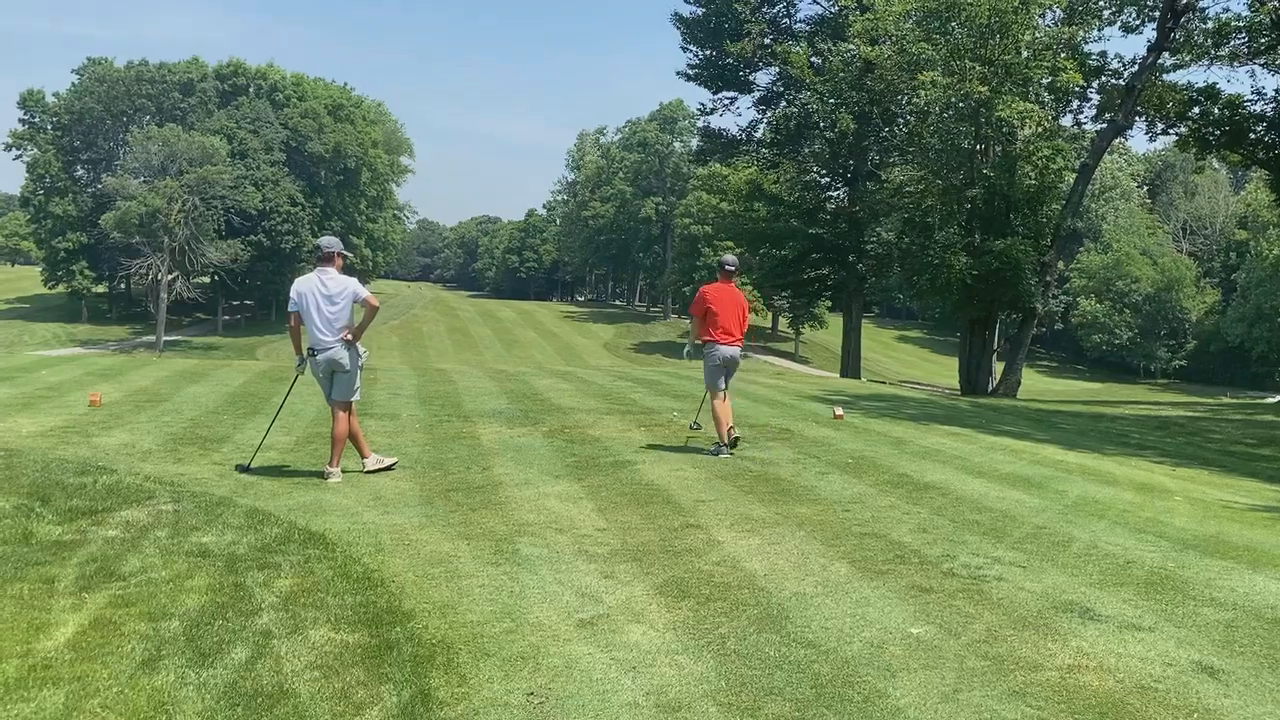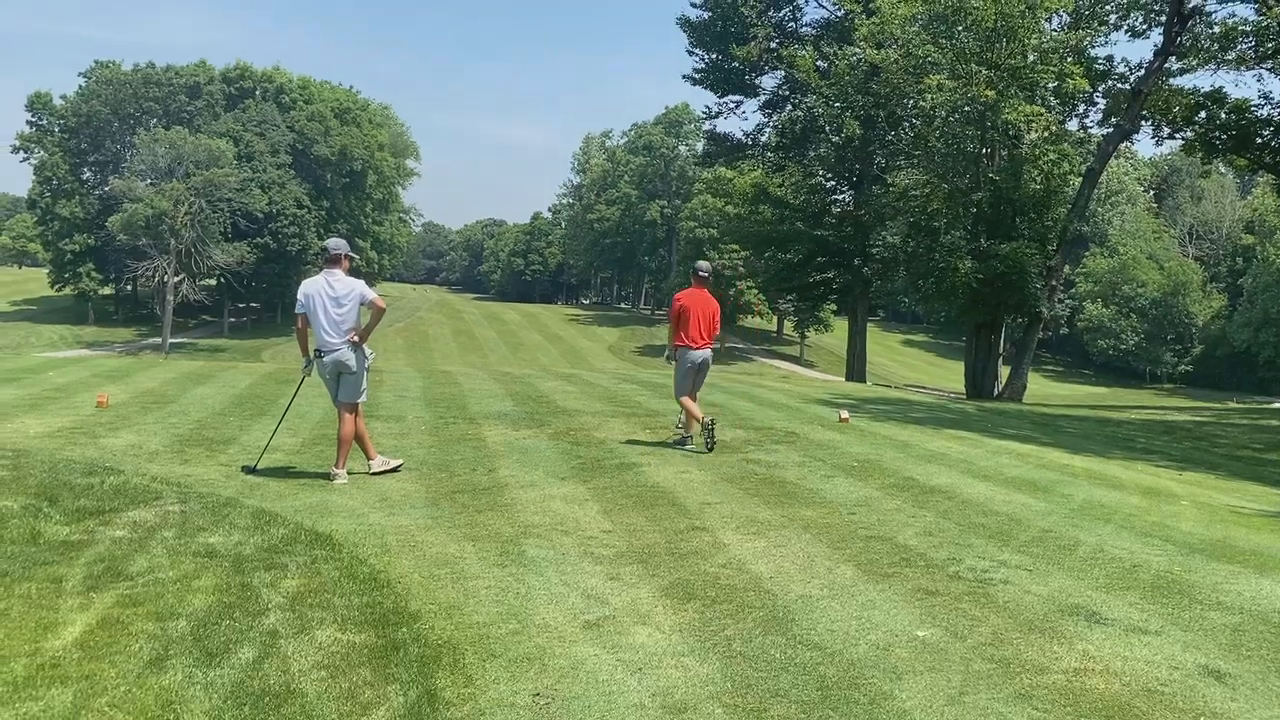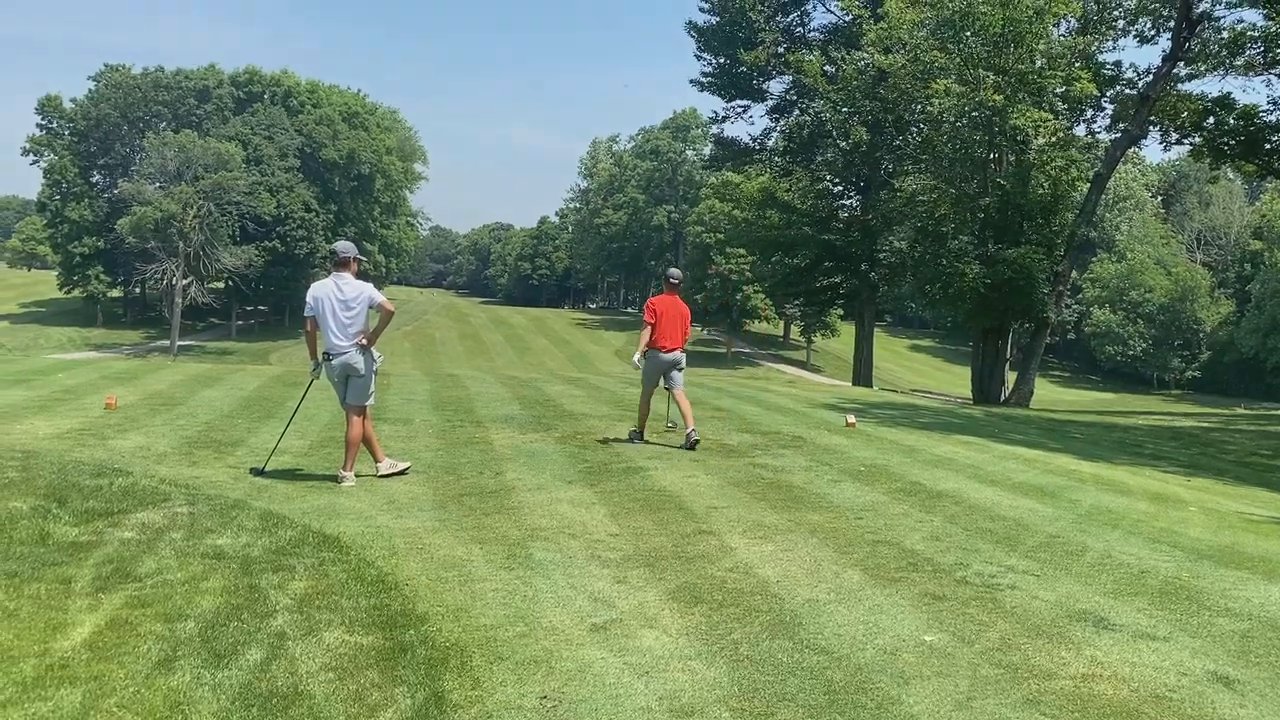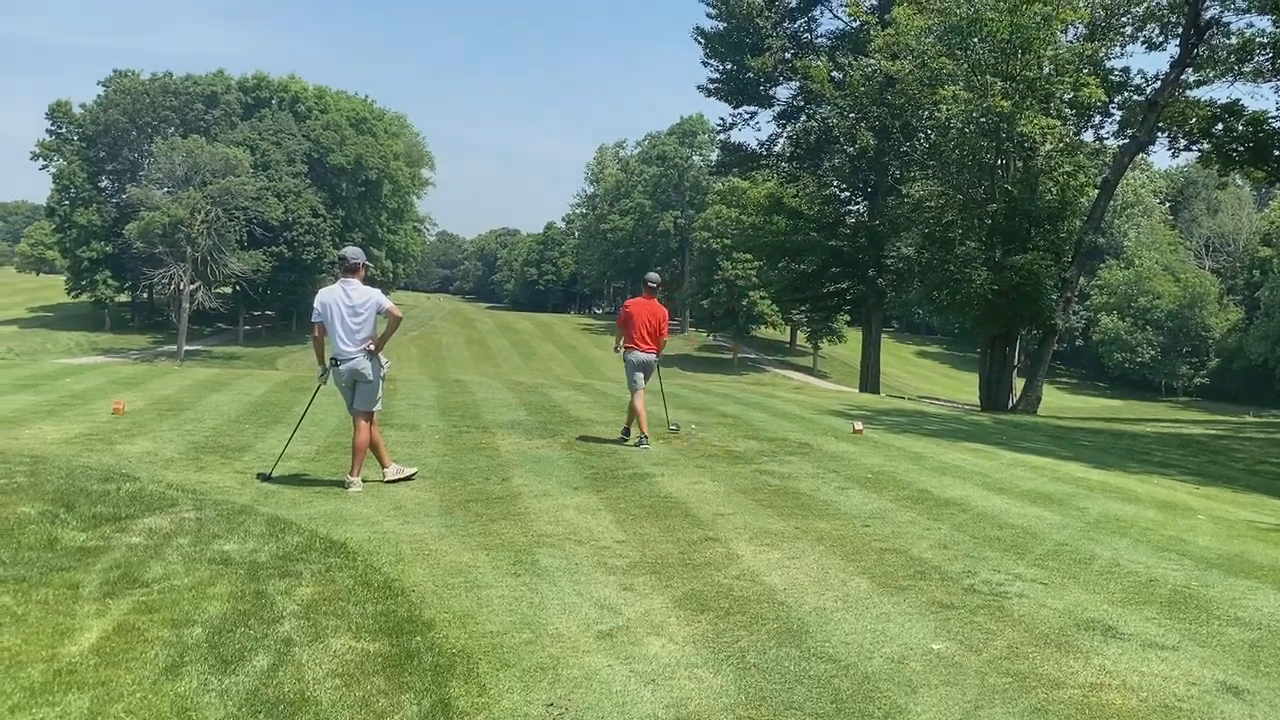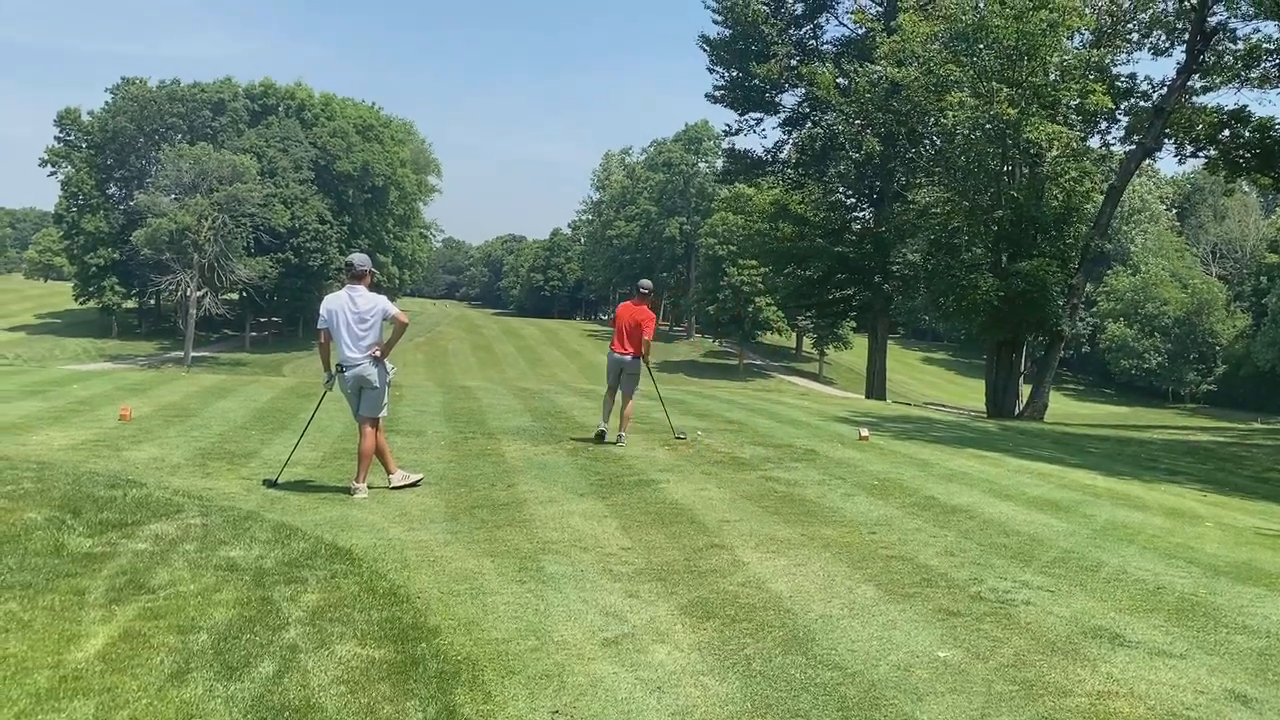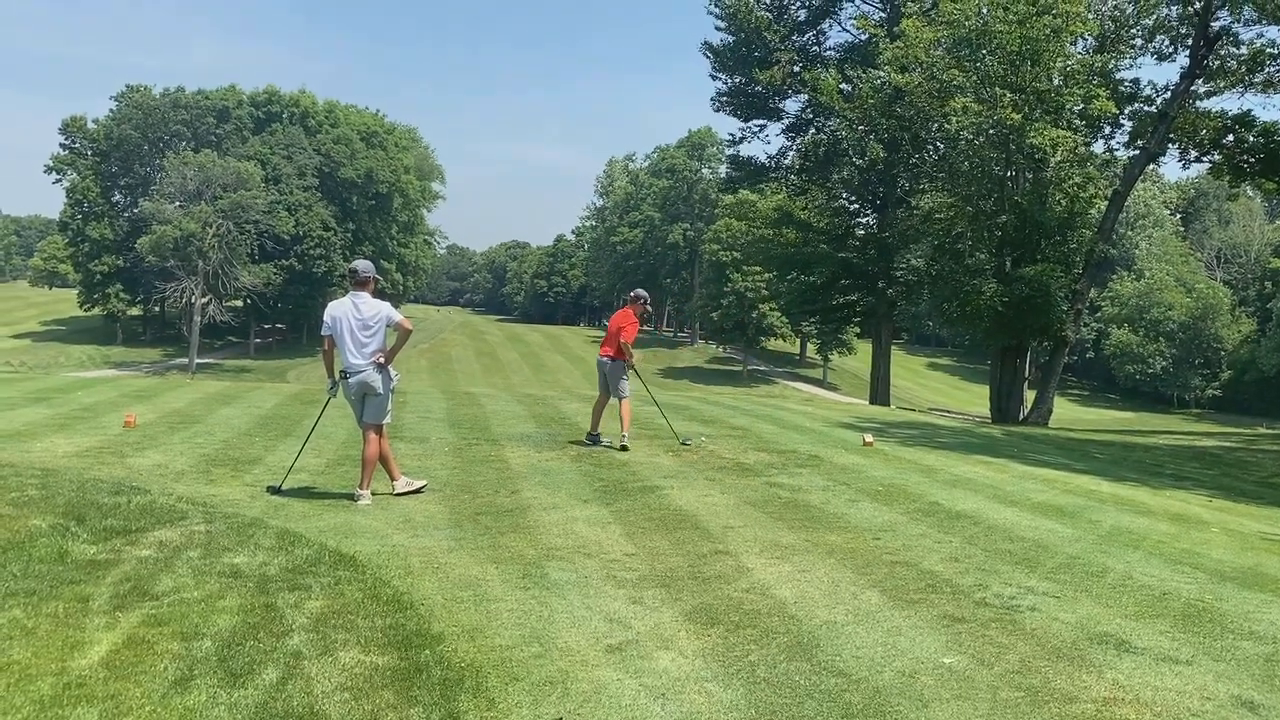
dt=0.4s
person 1, frame 1
left shoulder: (299, 284)
right shoulder: (347, 283)
left elbow: (293, 324)
right elbow: (374, 304)
left wrist: (299, 356)
right wrist: (358, 332)
left hip: (317, 356)
right hip: (344, 352)
left knee: (346, 408)
right knee: (342, 411)
left ankle: (368, 458)
right ankle: (333, 468)
person 1, frame 2
left shoulder: (307, 286)
right shoulder: (354, 285)
left elbow: (300, 326)
right elbow: (380, 306)
left wrist: (306, 357)
right wrist: (365, 334)
left hip: (324, 357)
right hip: (351, 353)
left knee: (353, 410)
right knee: (348, 412)
left ankle: (374, 460)
right ankle: (339, 469)
person 1, frame 3
left shoulder: (316, 289)
right shoulder: (363, 288)
left elbow: (309, 329)
right elbow: (389, 309)
left wrist: (314, 360)
right wrist: (373, 337)
left hip: (333, 360)
right hip: (359, 356)
left knee: (361, 413)
right knee: (356, 415)
left ankle: (382, 462)
right ankle: (347, 472)
person 1, frame 4
left shoulder: (324, 295)
right shoulder: (371, 294)
left elbow: (317, 335)
right elbow: (397, 315)
left wrist: (322, 366)
right wrist: (381, 343)
left hip: (340, 365)
right hip: (367, 362)
left knee: (368, 418)
right knee: (363, 420)
left ankle: (389, 468)
right ankle: (354, 477)
person 1, frame 5
left shoulder: (329, 301)
right shoulder: (376, 300)
left elbow: (323, 341)
right elbow: (403, 321)
left wrist: (327, 372)
right wrist: (386, 349)
left hip: (346, 372)
right hip: (372, 368)
left knee: (374, 425)
right knee: (369, 426)
left ankle: (394, 474)
right ankle: (359, 484)
person 1, frame 6
left shoulder: (333, 308)
right shoulder: (380, 307)
left elbow: (327, 348)
right elbow: (407, 327)
left wrist: (331, 379)
right wrist: (391, 355)
left hip: (350, 378)
right hip: (376, 374)
left knee: (377, 431)
right knee: (373, 433)
left ankle: (398, 480)
right ankle: (363, 490)
person 2, frame 1
left shoulder: (706, 292)
right shoulder: (741, 297)
left elbow: (696, 322)
right elbow: (744, 327)
left wrist: (690, 344)
left hip: (715, 348)
right hip: (735, 349)
left knee: (716, 396)
right knee: (722, 393)
left ankle: (723, 444)
right ankle: (731, 430)
person 2, frame 2
left shoulder: (681, 298)
right shoulder: (713, 303)
left elbow: (673, 328)
right elbow: (715, 333)
left wrist: (669, 349)
left hip: (687, 352)
right hip: (706, 353)
left knee: (682, 396)
right knee: (692, 394)
left ankle: (704, 421)
right ankle: (686, 435)
person 2, frame 3
left shoulder: (654, 302)
right shoulder: (685, 308)
left elbow: (647, 329)
right elbow: (686, 336)
left wrist: (638, 352)
left hip: (656, 354)
right hip: (678, 355)
left knee: (646, 393)
right knee: (679, 394)
left ankle: (639, 432)
right ankle: (690, 431)
person 2, frame 4
left shoulder: (629, 305)
right shoulder: (662, 311)
left elbow: (620, 329)
right elbow: (664, 338)
left wrist: (617, 343)
left hip: (634, 354)
right hip: (651, 356)
left knee: (637, 395)
right knee: (636, 393)
left ankle: (644, 436)
right ankle: (627, 429)
person 2, frame 5
left shoulder: (621, 307)
right shoulder: (649, 315)
right elbow: (647, 339)
right wrist: (646, 355)
left hip: (614, 355)
right hip: (632, 359)
left knee: (611, 390)
right knee: (628, 397)
left ankle: (604, 425)
right ankle: (621, 435)
person 2, frame 6
left shoulder: (619, 314)
right shoulder: (633, 320)
right elbow: (623, 342)
left wrist: (626, 358)
right wrist: (631, 357)
left hip: (602, 358)
right hip: (615, 361)
left knee: (603, 397)
right knee: (624, 399)
left ankle: (593, 434)
right ankle: (624, 436)
